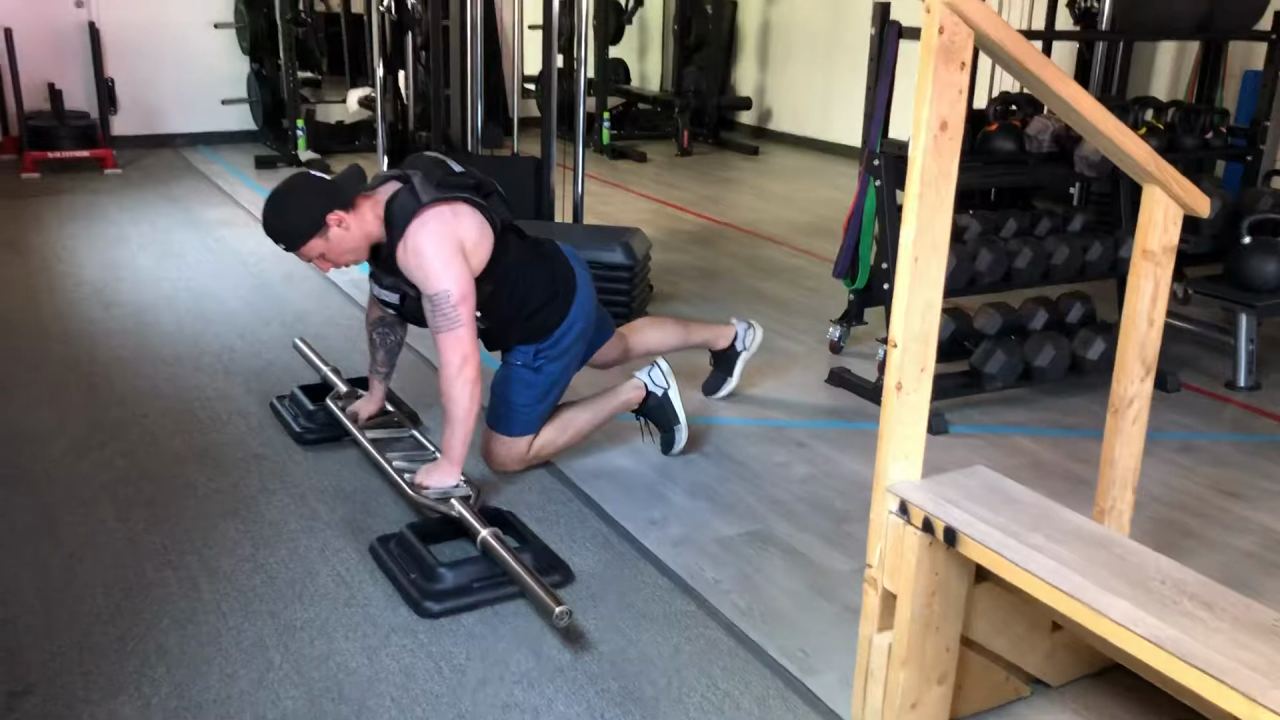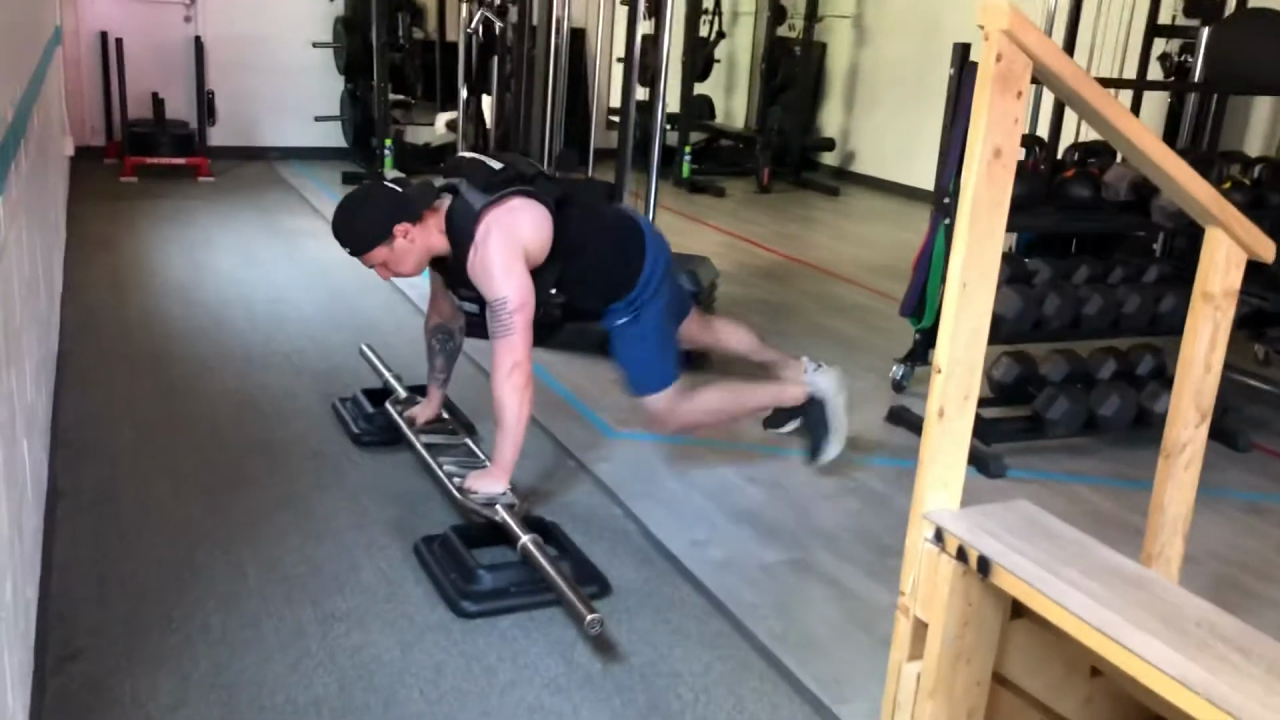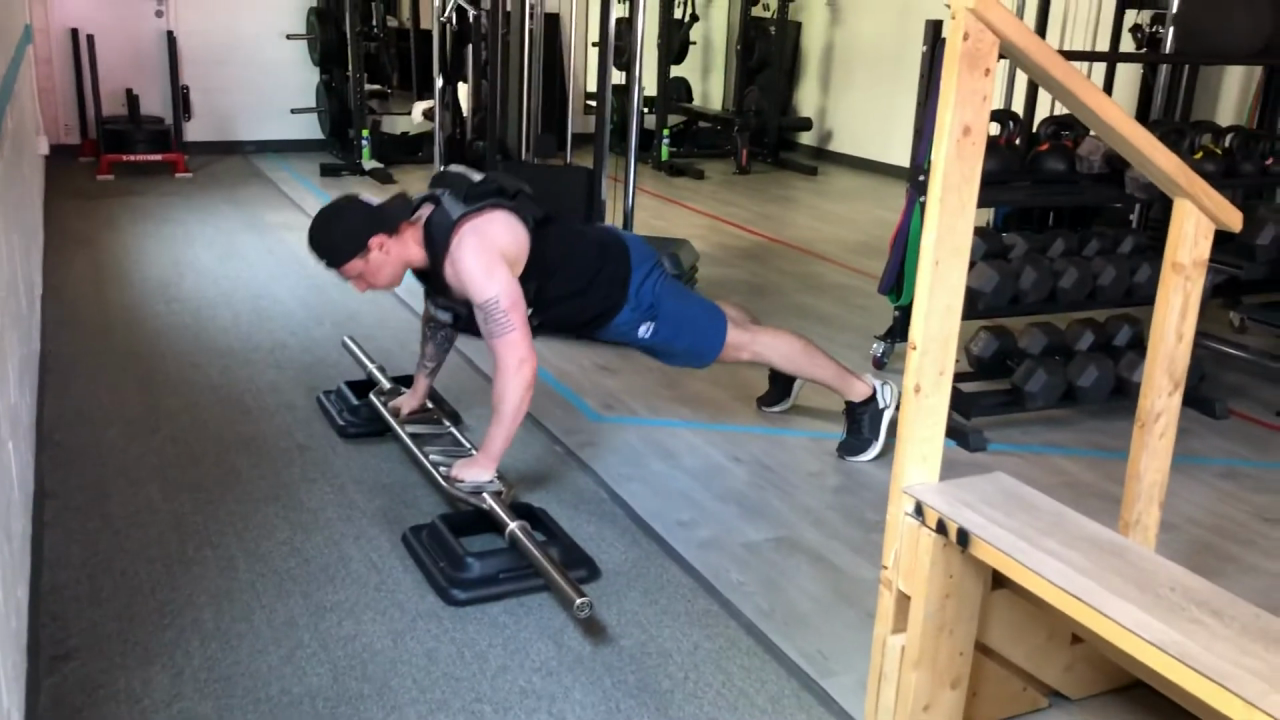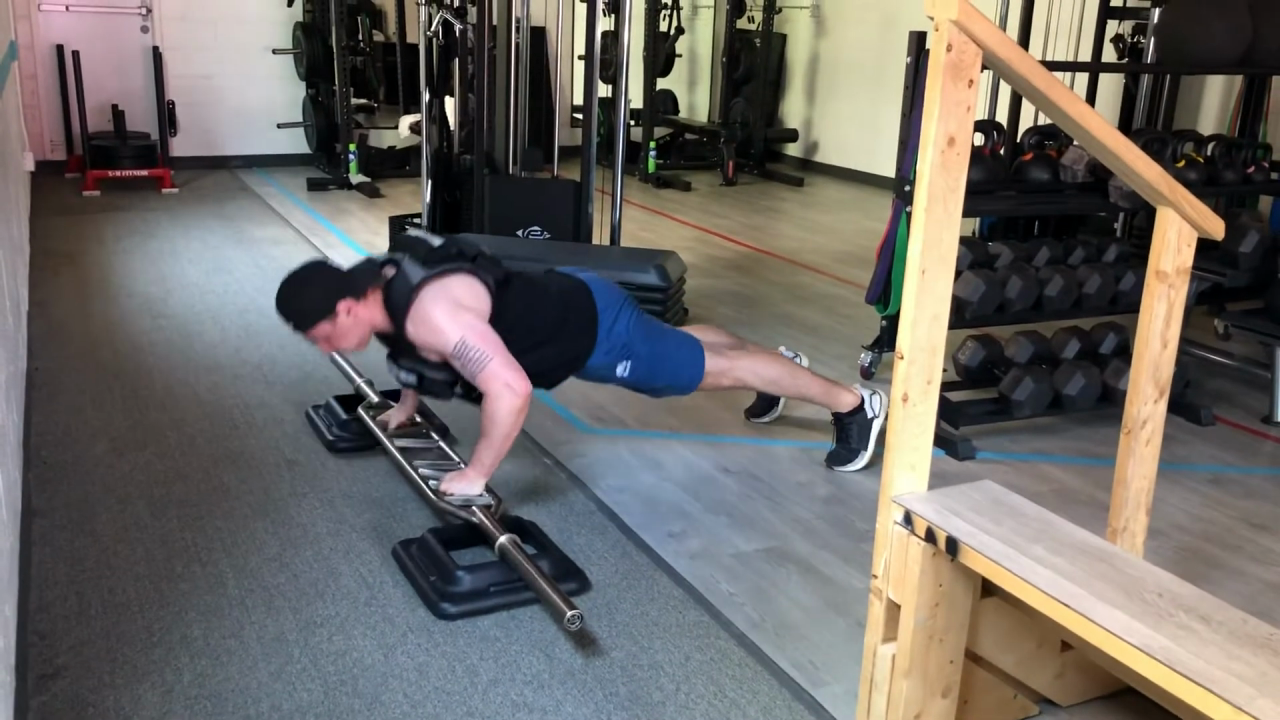
dt=1s
person 1, frame 1
left shoulder: (423, 238)
right shoulder: (378, 205)
left elbow: (461, 360)
right elbow: (385, 304)
left wrist: (449, 466)
right wrist: (376, 392)
left hip: (551, 314)
right hip: (554, 282)
left knee: (505, 454)
right knee: (615, 350)
left ankle: (640, 392)
right ankle: (728, 337)
person 1, frame 2
left shoulder: (489, 244)
right shoulder: (438, 220)
left elbow: (513, 367)
right elbow: (444, 315)
left wrist: (498, 474)
right wrist: (433, 398)
left hip: (628, 268)
right hip: (613, 249)
left knee: (667, 411)
right knee: (696, 331)
left ankle: (805, 393)
right ankle: (793, 368)
person 1, frame 3
left shoulder: (469, 252)
right shoulder: (420, 229)
left elbow: (517, 365)
right elbow: (442, 312)
left wrist: (485, 463)
right wrist: (420, 388)
left hip: (624, 289)
right hip: (595, 278)
left knee: (736, 343)
right knee: (707, 322)
left ankle: (864, 395)
right ankle: (785, 371)
person 1, frame 4
left shoulder: (426, 314)
right shoulder: (383, 284)
left elbow: (512, 388)
left wrist: (476, 476)
right wrist: (409, 401)
left hip: (595, 329)
right hip: (566, 300)
left knee: (717, 370)
right knee: (685, 342)
left ankle: (852, 402)
right ankle: (779, 354)
